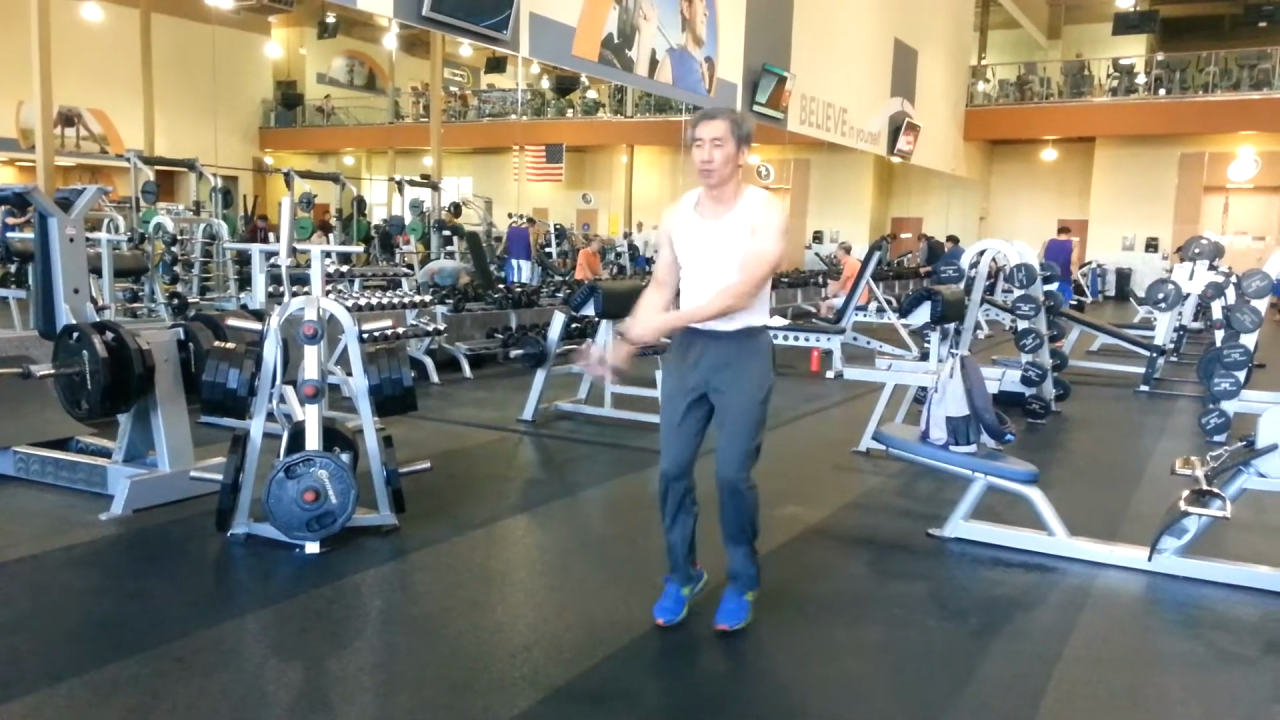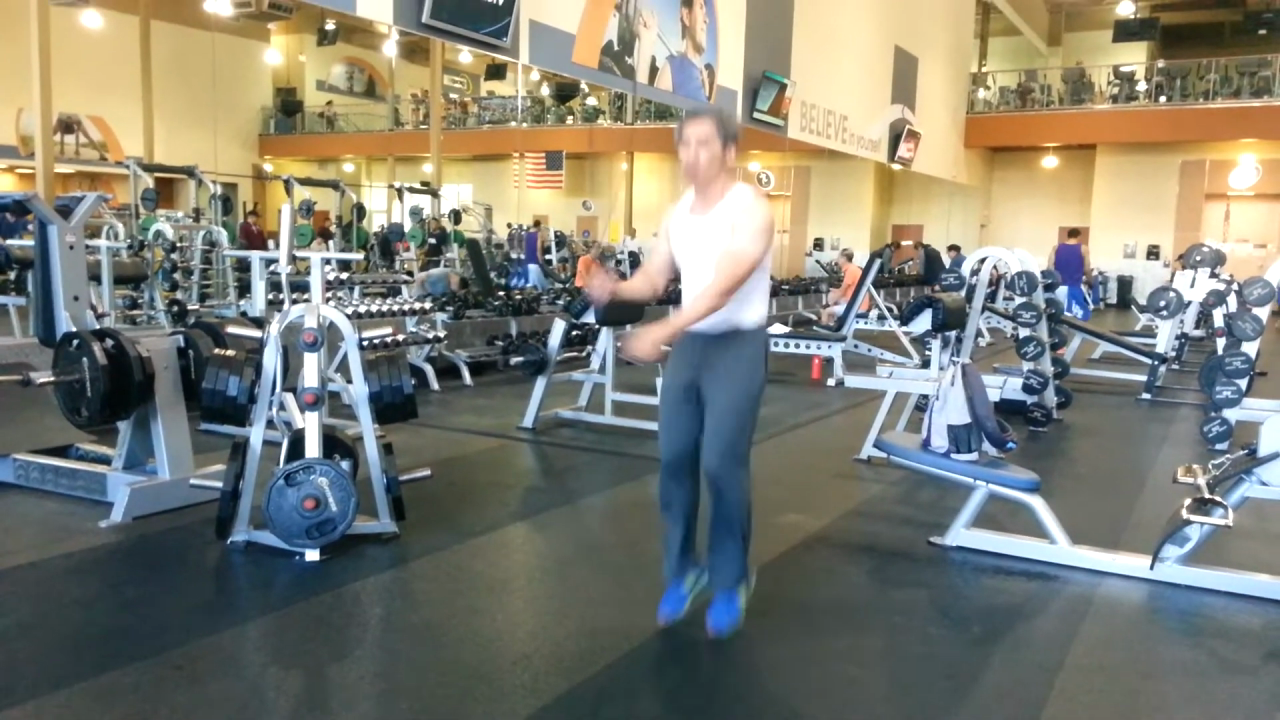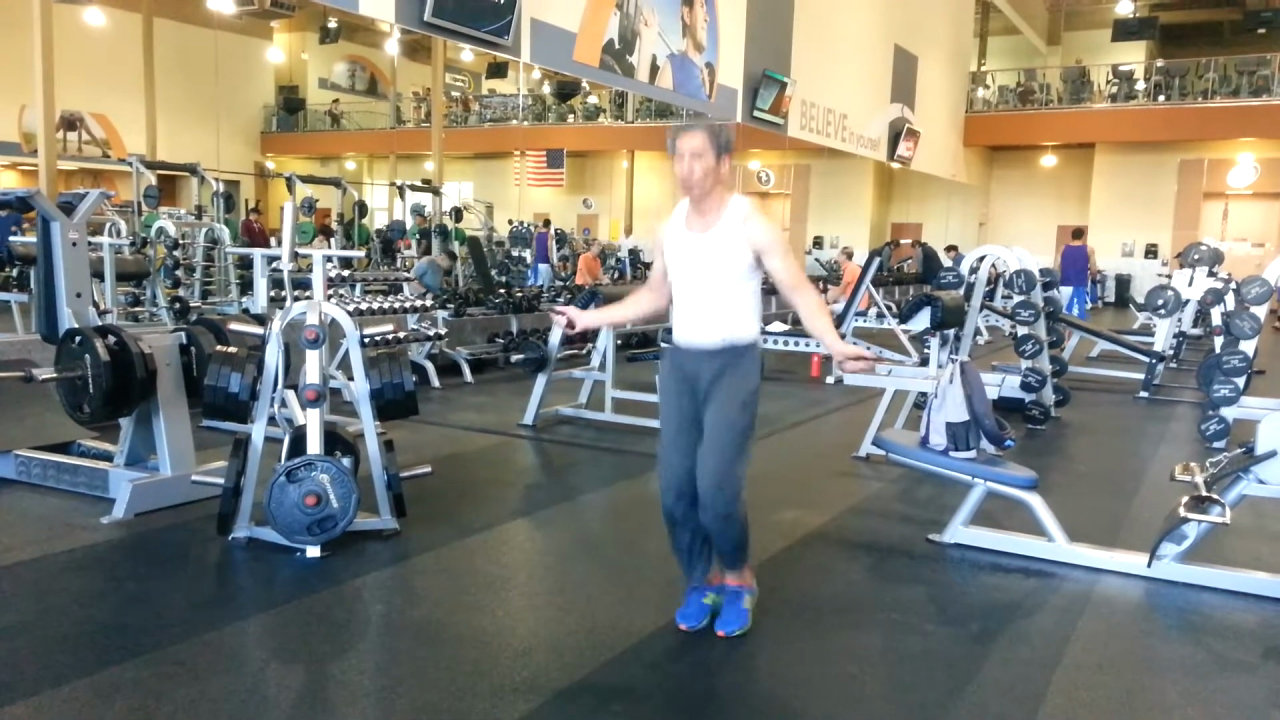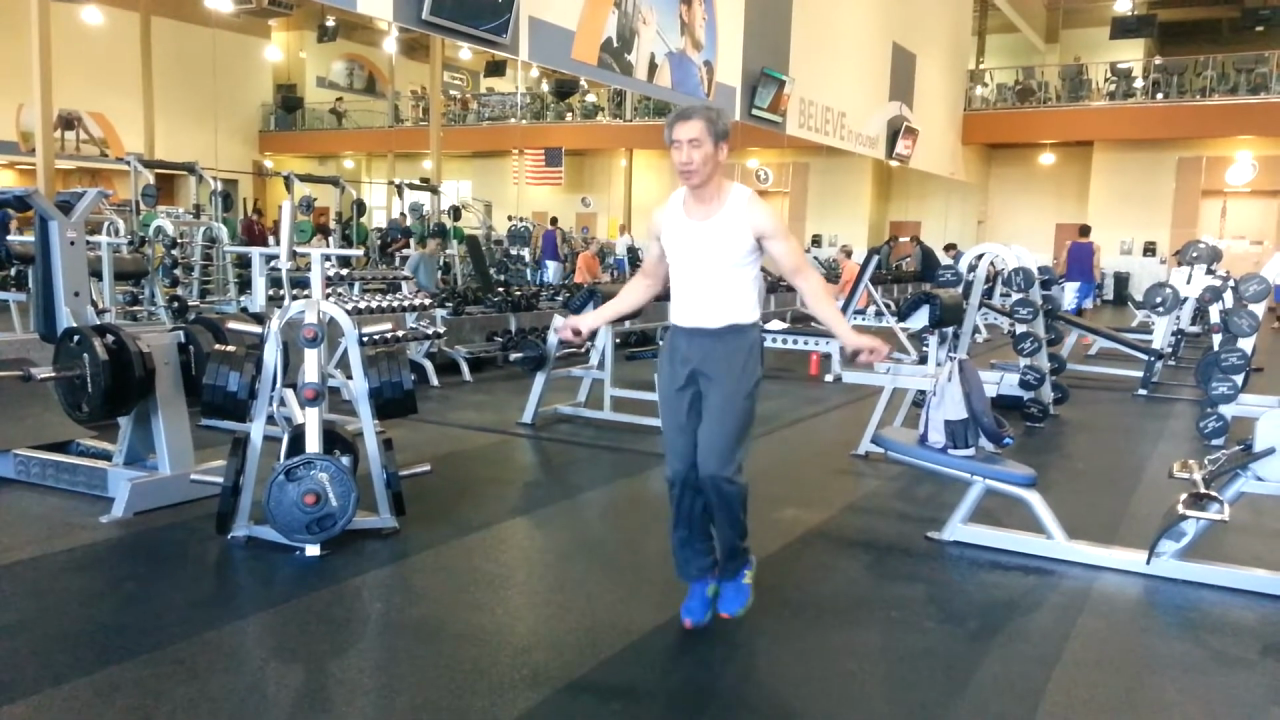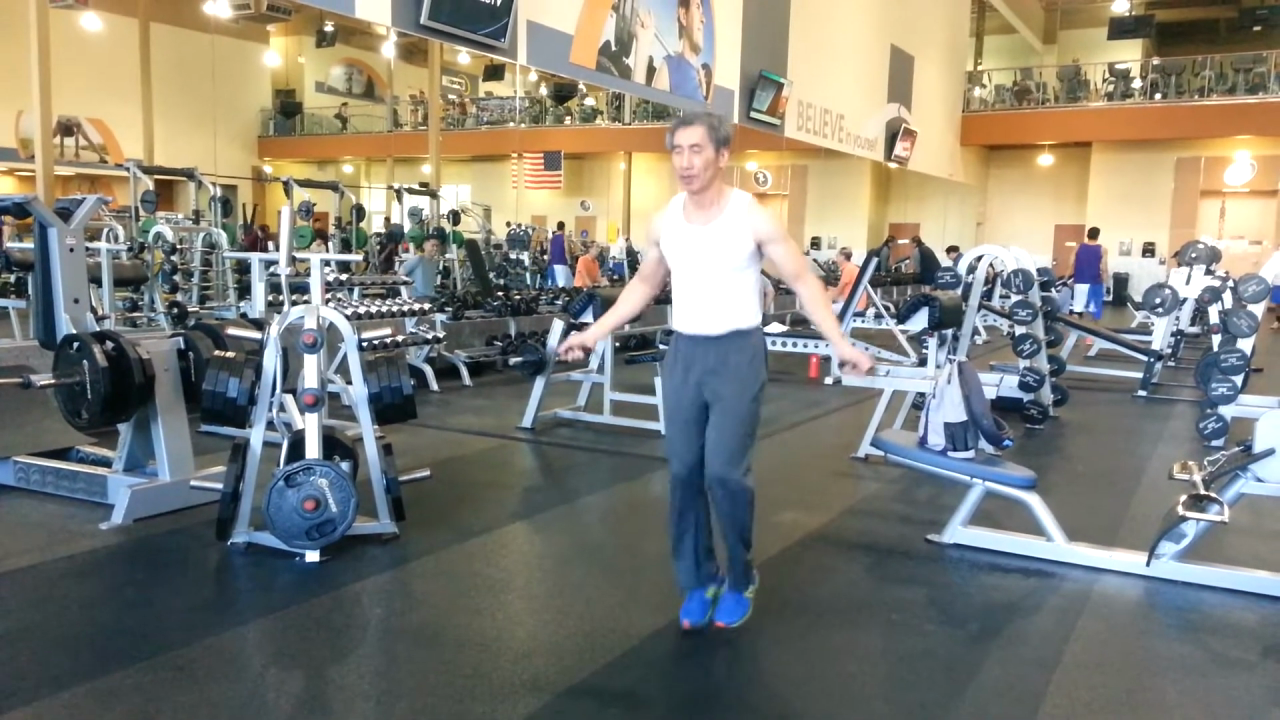
dt=0.3s
person 1, frame 1
left shoulder: (766, 213)
right shoulder: (677, 215)
left elbow: (740, 291)
right elbow: (661, 288)
left wrist: (667, 321)
right wrist: (624, 343)
left hip: (744, 352)
right hip: (688, 349)
left knee: (732, 474)
right knee: (674, 468)
left ankle: (742, 582)
right ankle: (682, 575)
person 1, frame 2
left shoulder: (751, 213)
right shoulder: (677, 215)
left elbow: (722, 283)
right elbow: (650, 283)
left wrist: (662, 330)
right wrist: (612, 286)
left hip: (738, 348)
right hip: (691, 348)
left knee: (722, 470)
right knee: (672, 464)
left ankle: (729, 582)
right ankle: (682, 571)
person 1, frame 3
left shoulder: (753, 224)
right shoulder: (668, 228)
left elbow: (801, 292)
left wrist: (835, 345)
right wrist: (595, 318)
left hip: (734, 364)
right hip: (681, 362)
left knee: (715, 484)
right knee: (675, 486)
left ankle: (737, 579)
right ankle: (702, 583)
person 1, frame 4
left shoulder: (754, 212)
right shoulder: (664, 217)
left elbow: (803, 275)
right elbow: (648, 280)
left wrist: (844, 332)
right wrist: (593, 320)
left hip: (734, 346)
right hip: (680, 345)
left knee: (716, 469)
right knee: (681, 470)
left ankle: (735, 563)
right ankle: (700, 575)
person 1, frame 5
left shoulder: (754, 216)
right shoulder: (663, 221)
left elbow: (802, 280)
right elbow: (645, 285)
left wrist: (840, 342)
right wrist: (597, 332)
left hip: (737, 352)
right hip: (683, 352)
left knee: (725, 471)
right knee: (685, 473)
left ankle: (738, 579)
right ankle: (699, 580)
